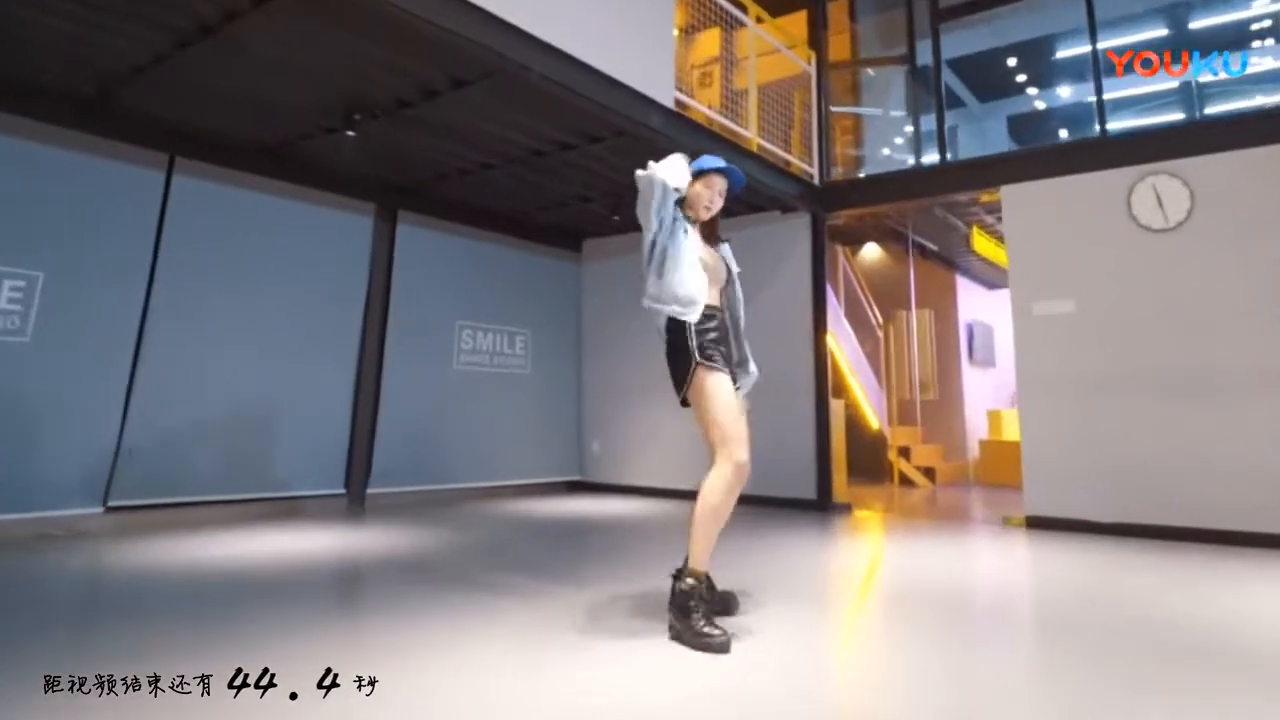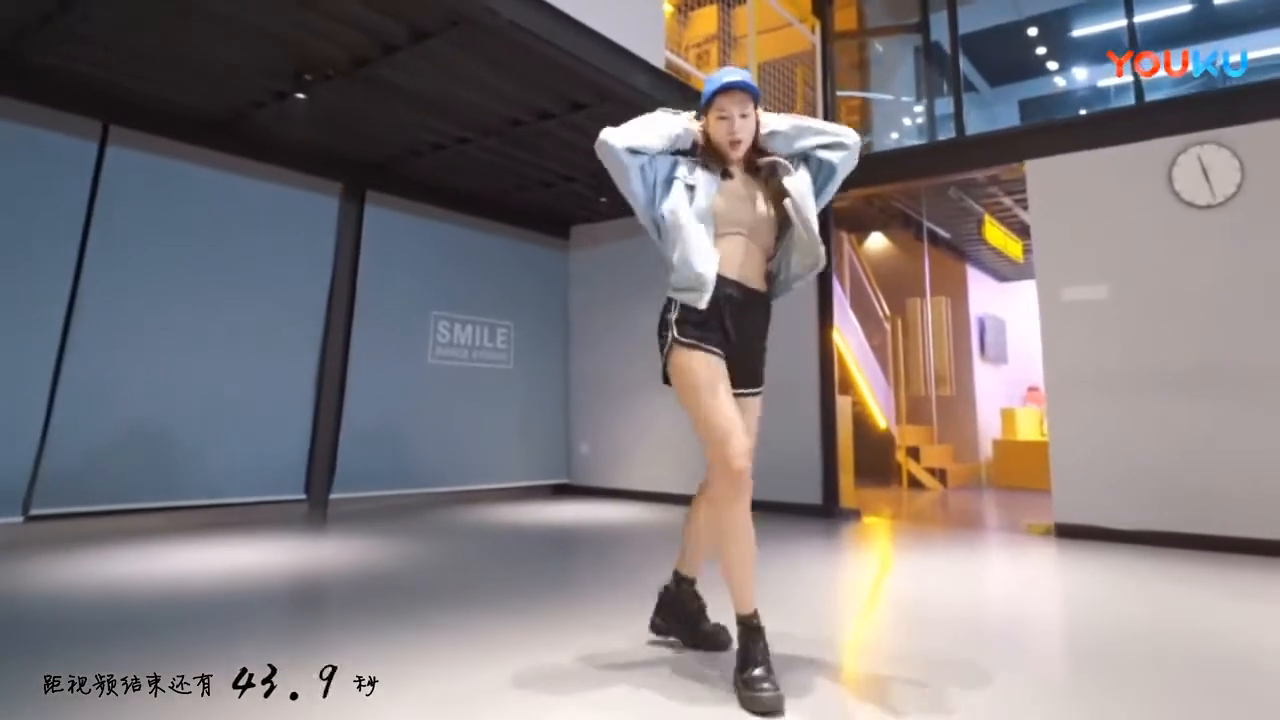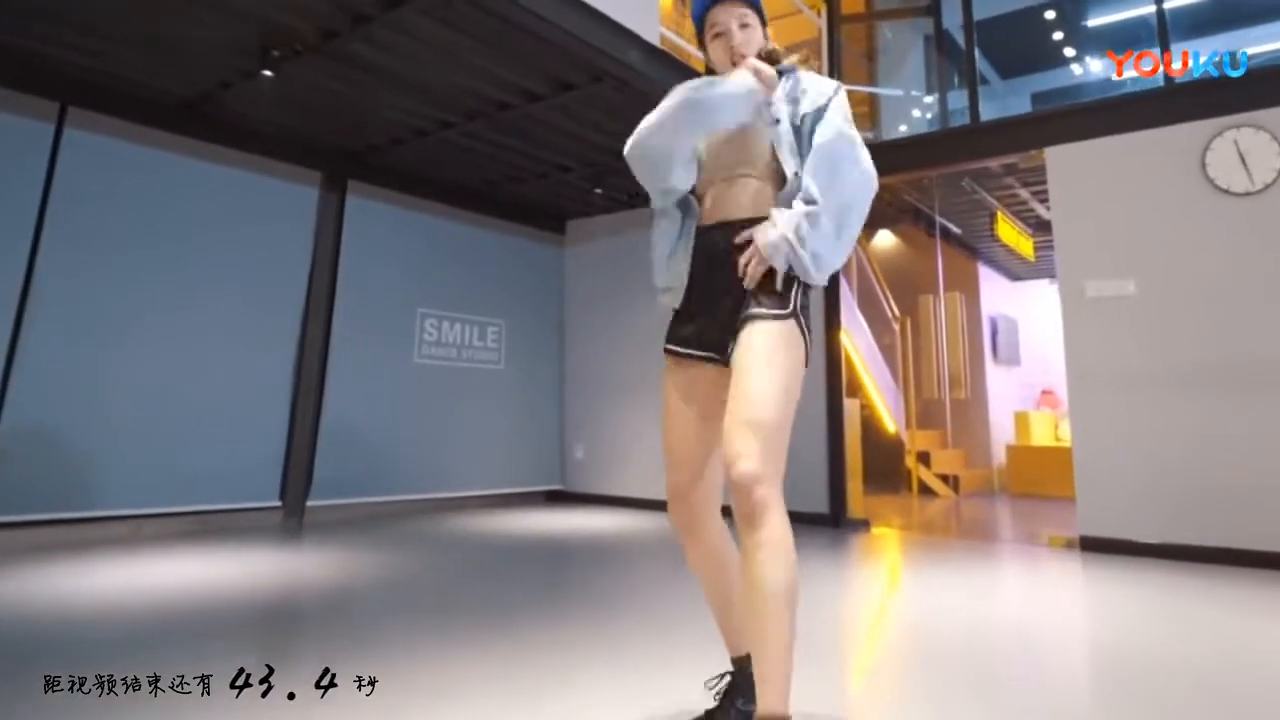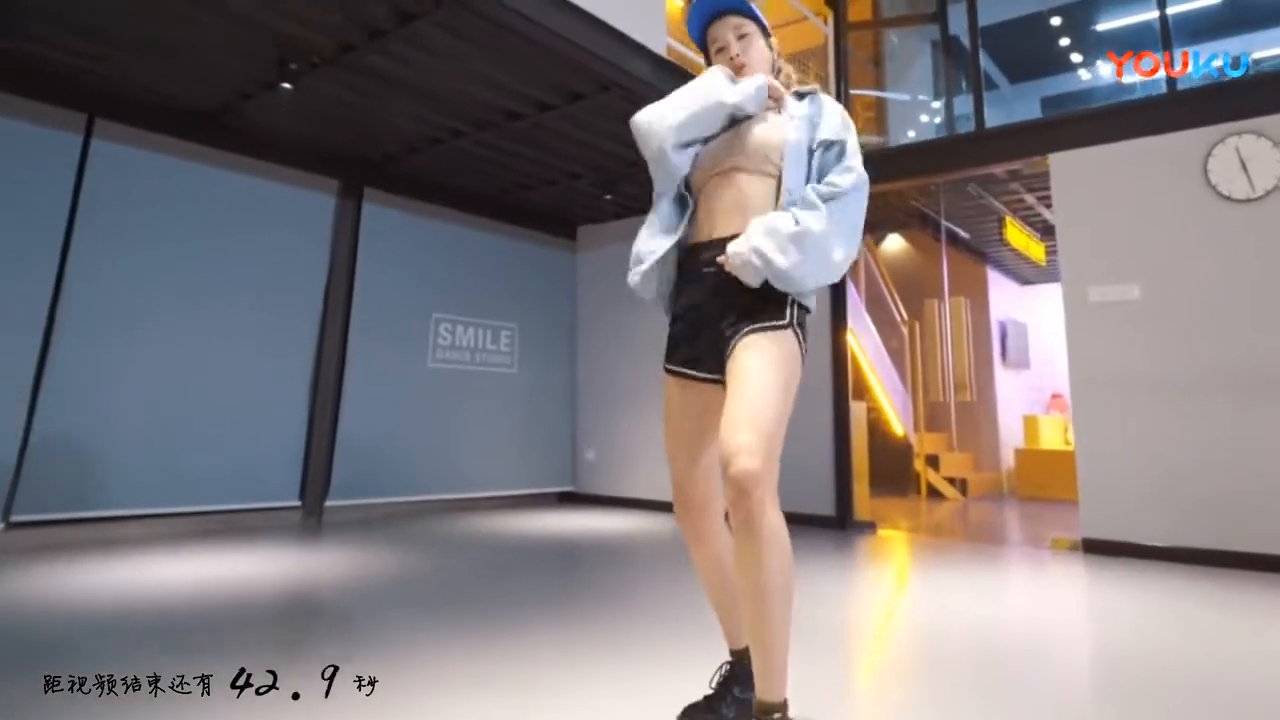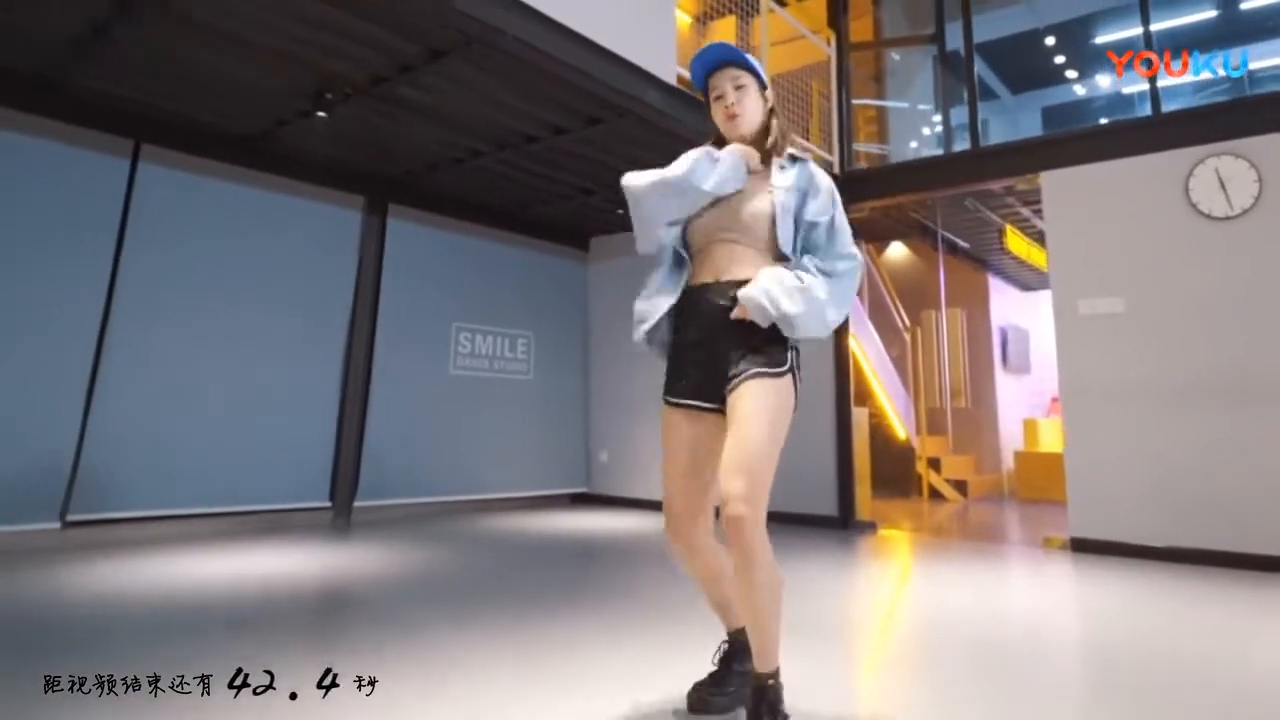
dt=0.5s
person 1, frame 1
left shoulder: (717, 248)
right shoulder: (667, 225)
right elbow: (657, 179)
left wrist: (744, 370)
right wrist: (679, 168)
left hip: (716, 343)
right hip: (690, 342)
left knee: (729, 465)
right knee: (733, 457)
left ankle: (694, 579)
right ankle: (692, 591)
person 1, frame 2
left shoulder: (781, 180)
right shoulder: (684, 176)
left elbow: (844, 145)
right elbow: (615, 146)
left wrist: (777, 129)
right wrist: (675, 128)
left hip: (747, 336)
right hip: (695, 320)
left knee: (726, 483)
right knee: (733, 468)
left ankle: (677, 600)
right ankle: (751, 639)
person 1, frame 3
left shoulder: (806, 94)
right shoulder: (699, 114)
left elbow: (847, 174)
right elbow: (650, 159)
left wrist: (785, 239)
right wrist: (729, 92)
left hip: (769, 283)
right hip: (698, 291)
left knee: (752, 480)
right knee: (688, 501)
person 1, frame 4
left shoulder: (815, 112)
right shoulder: (704, 121)
left elbow: (840, 205)
right elbow: (655, 130)
left wrist: (763, 251)
right wrist: (737, 90)
left hip: (765, 290)
right hip: (693, 295)
left knee: (749, 473)
right knee: (694, 505)
person 1, frame 5
left shoulder: (801, 179)
right shoulder: (698, 171)
left elbow: (839, 273)
right elbow: (643, 204)
left wrist: (776, 295)
right wrist: (710, 166)
left hip: (762, 341)
right hip: (690, 344)
left knee: (741, 511)
right knee: (684, 529)
right ankle: (738, 641)
